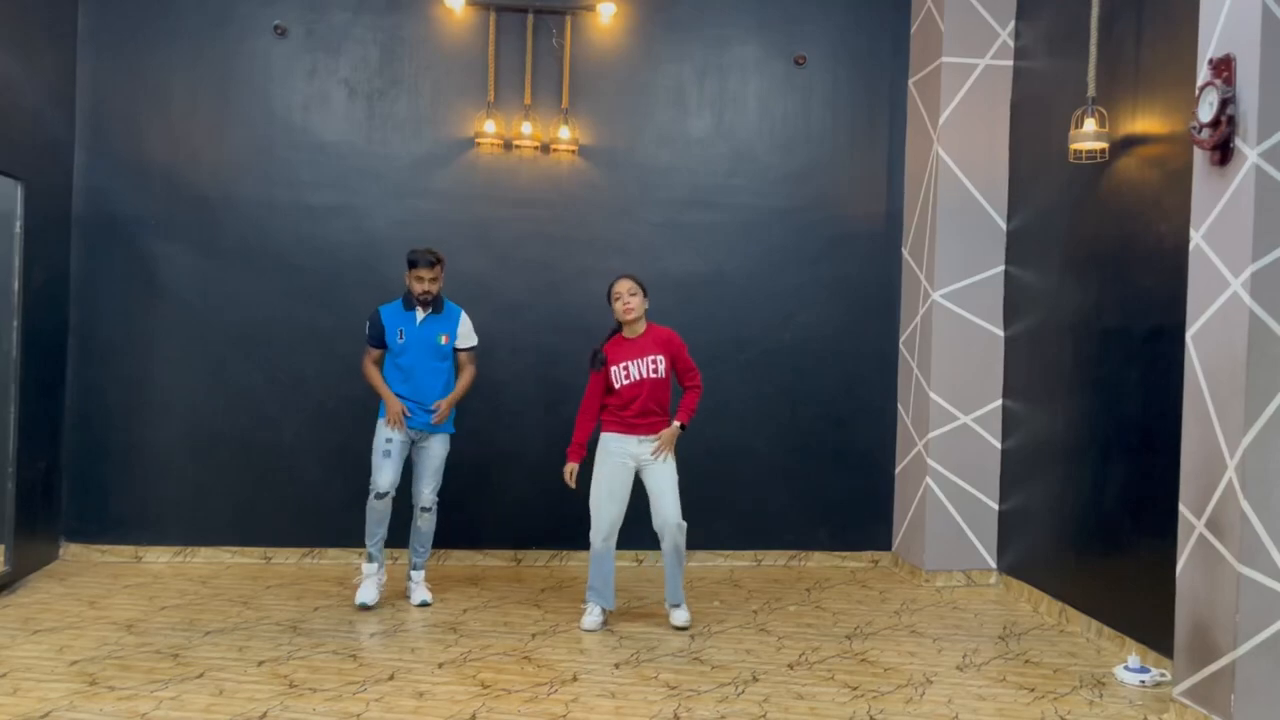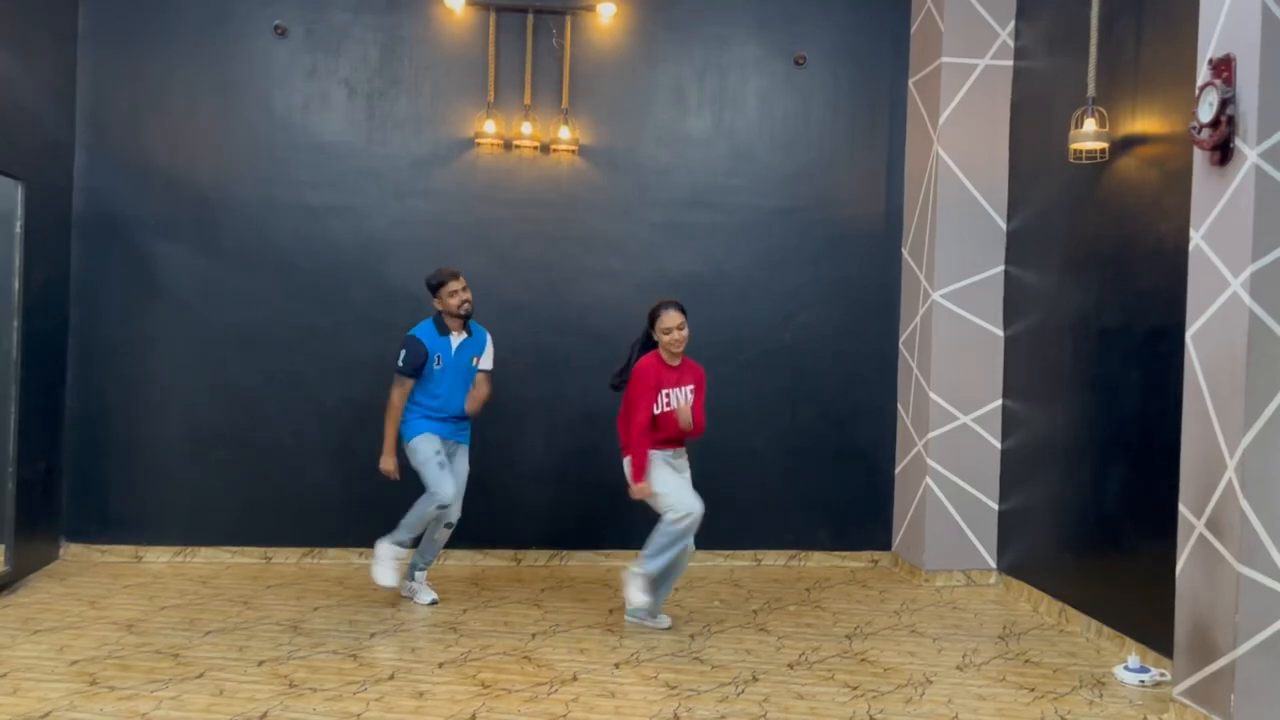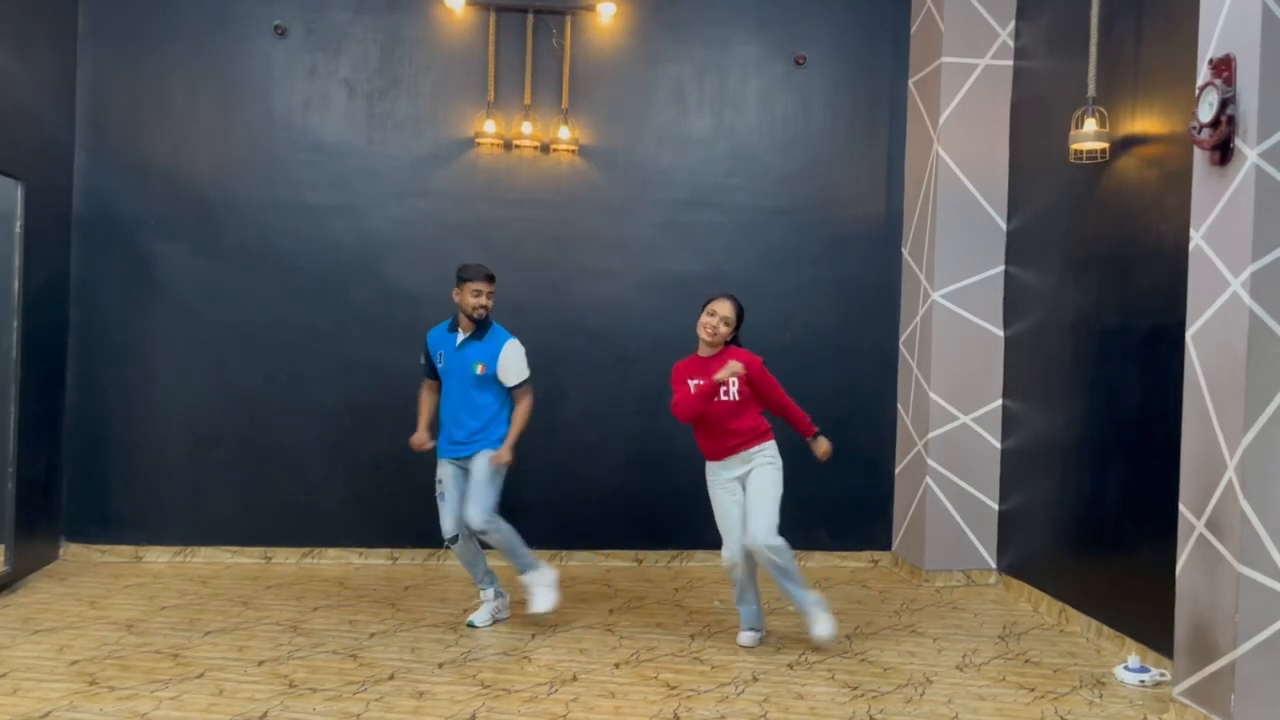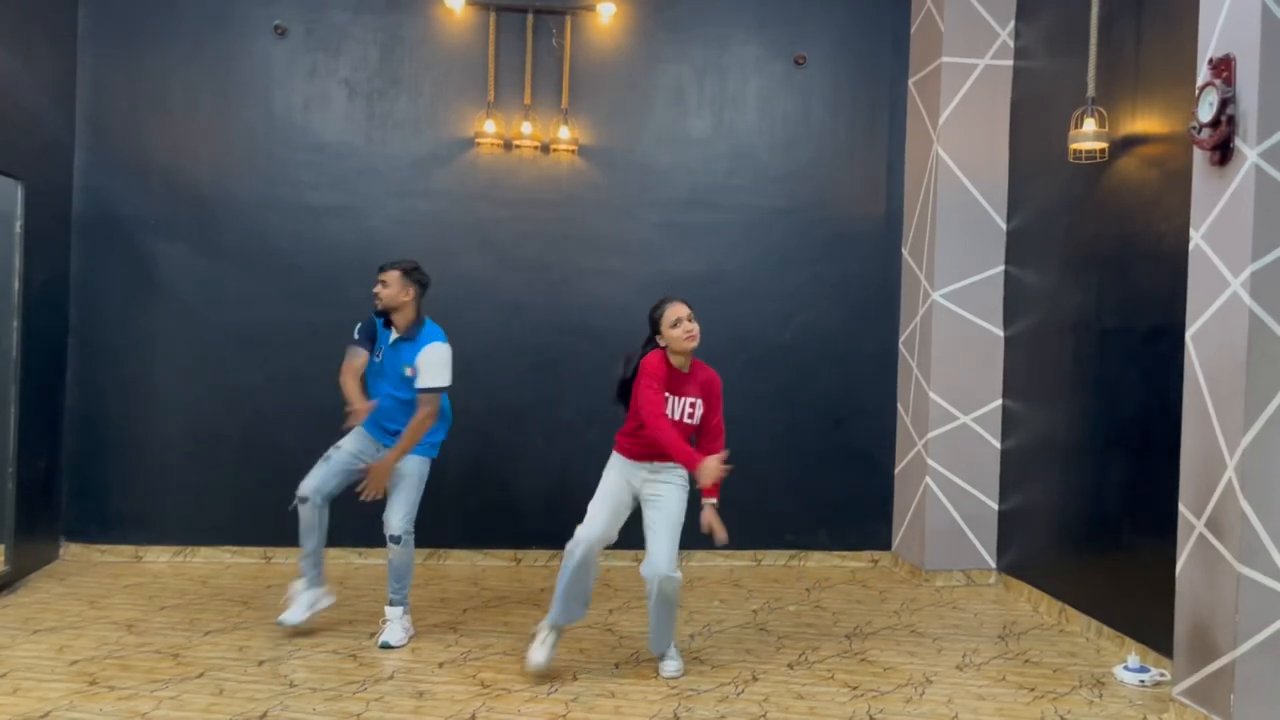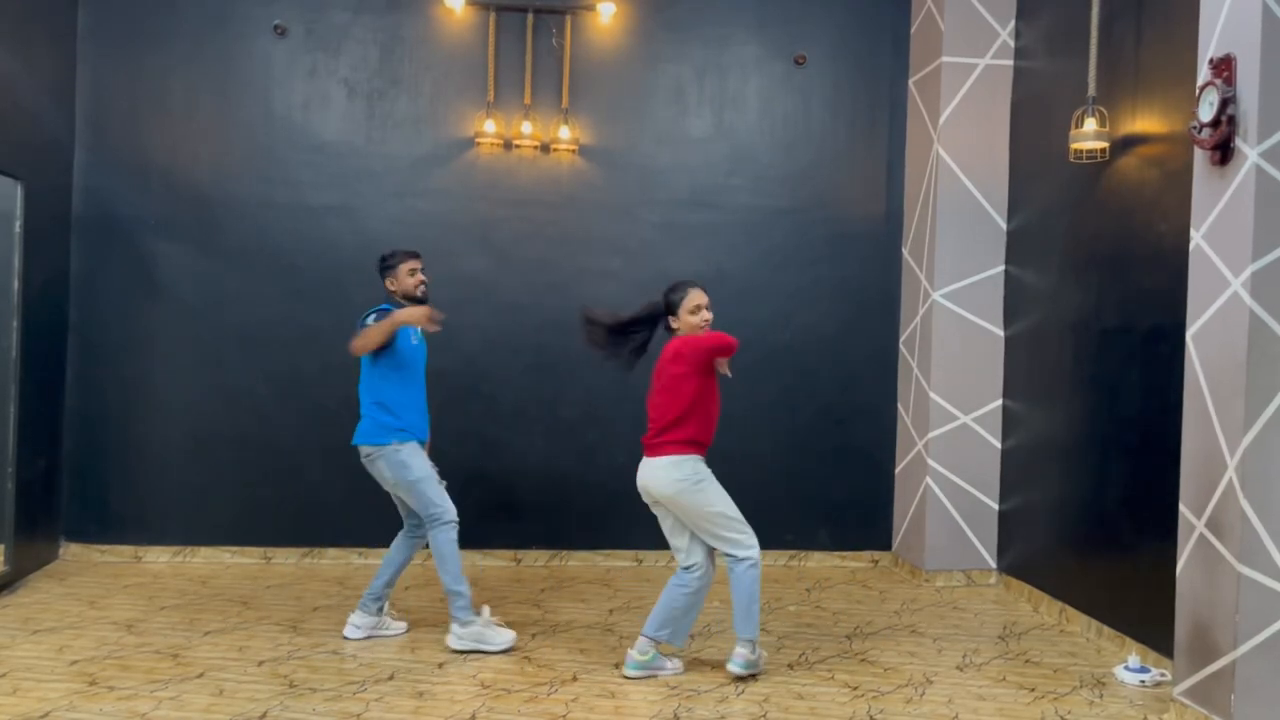
dt=1s
person 1, frame 1
left shoulder: (457, 319)
right shoulder: (384, 316)
left elbow: (468, 368)
right elbow: (370, 362)
left wrist: (451, 400)
right wrist: (389, 398)
left hip: (435, 424)
right hip: (396, 419)
left knee: (426, 501)
right knee: (382, 488)
left ankle: (416, 577)
right ankle: (373, 569)
person 1, frame 2
left shoulder: (481, 337)
right shoulder: (420, 341)
left elbow: (482, 386)
right elbow: (398, 397)
left wrist: (476, 401)
right wrist: (387, 451)
left hip: (457, 436)
right hip: (422, 429)
left knee: (450, 515)
right knee: (442, 497)
left ankle: (413, 577)
right ankle: (391, 545)
person 1, frame 3
left shoulder: (504, 345)
right shoulder: (436, 338)
left elbow: (523, 400)
left wrist: (508, 446)
right wrist: (422, 428)
left hip: (488, 447)
right hip: (449, 451)
left knee: (479, 521)
right knee: (453, 532)
left ankle: (536, 573)
right ankle: (495, 597)
person 1, frame 4
left shoulder: (433, 346)
right shoulder: (373, 326)
left elbow: (426, 415)
right elbow: (349, 373)
left wrist: (388, 465)
right wrist: (357, 402)
left hip: (413, 445)
right hip: (373, 433)
left knee: (396, 527)
right knee: (311, 492)
left ankle: (398, 614)
right ankle: (312, 586)
person 1, frame 5
left shoulder: (403, 324)
right shoulder: (382, 317)
right elbow: (360, 346)
left wrist: (418, 429)
right wrist: (400, 317)
left hip: (399, 441)
right hip: (388, 443)
left knee: (418, 527)
right knee: (440, 520)
left ankle: (368, 613)
right ankle: (467, 623)
person 2, frame 1
left shoulder: (667, 340)
right shoulder: (608, 352)
left elbow: (693, 385)
right elbow: (591, 405)
left wrist: (677, 426)
right wrist: (575, 454)
left hip: (657, 443)
right hip: (615, 444)
left knee: (670, 522)
right knee: (603, 525)
left ankle: (676, 601)
right ankle: (598, 604)
person 2, frame 2
left shoulder: (695, 374)
right shoulder: (644, 369)
left elbow: (698, 426)
right elbow: (634, 426)
left wrist: (689, 420)
right wrist: (638, 477)
left hip: (678, 457)
right hip: (645, 459)
left knee: (680, 539)
right knee: (688, 509)
left ankle: (643, 607)
right ankle: (640, 572)
person 2, frame 3
left shoulder: (746, 361)
right shoulder: (682, 371)
left elbow: (780, 401)
right elbow: (683, 413)
left wrist: (814, 434)
right wrist: (712, 384)
left hip: (760, 458)
right hip: (720, 468)
left knee: (763, 539)
right knee: (735, 552)
left ankle: (809, 602)
right ankle: (751, 621)
person 2, frame 4
left shoulder: (708, 380)
right shoulder: (653, 363)
left elbow: (714, 444)
right elbow: (654, 425)
left wrist: (710, 503)
right wrist: (698, 462)
left hip: (666, 477)
right hip: (623, 467)
left knee: (662, 571)
right knee: (587, 543)
left ankle: (663, 648)
right ankle: (552, 627)
person 2, frame 5
left shoulder: (674, 358)
right shoulder: (686, 348)
right elbow: (720, 342)
right wrist: (720, 355)
left hip: (658, 473)
right hip: (679, 471)
left knee: (696, 564)
right knee: (744, 550)
left ankle: (645, 650)
right ankle: (746, 649)
